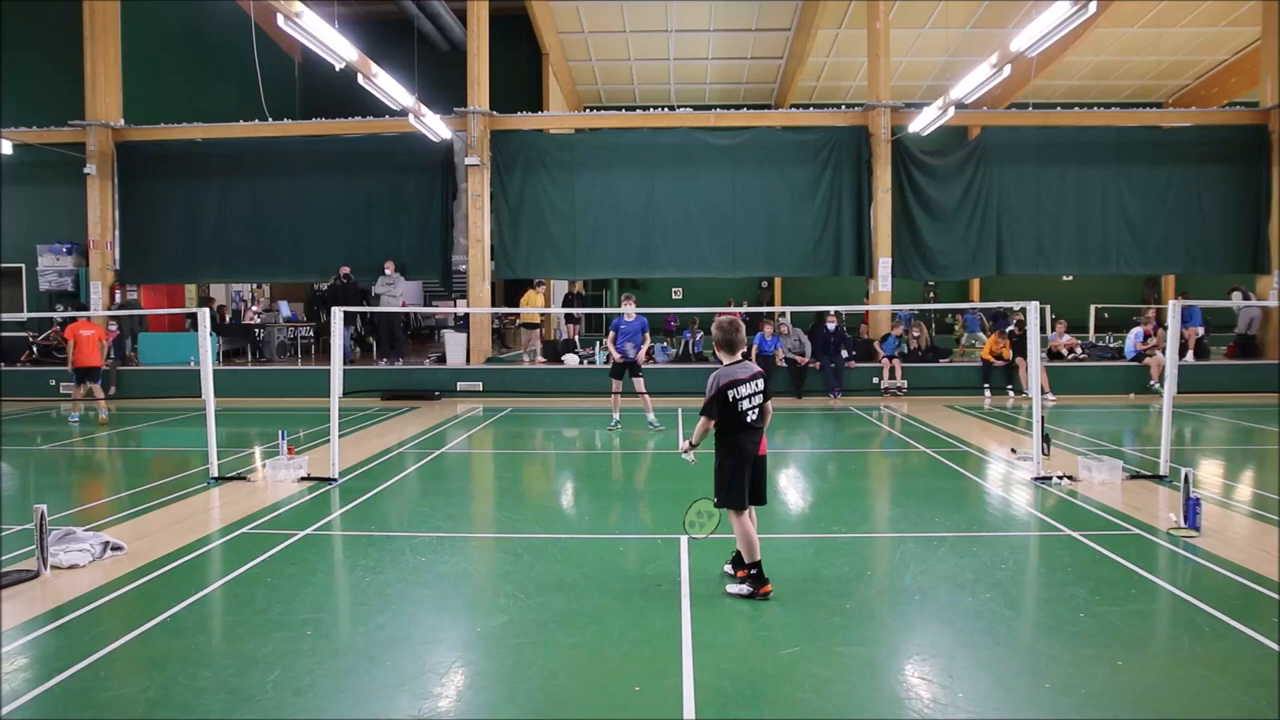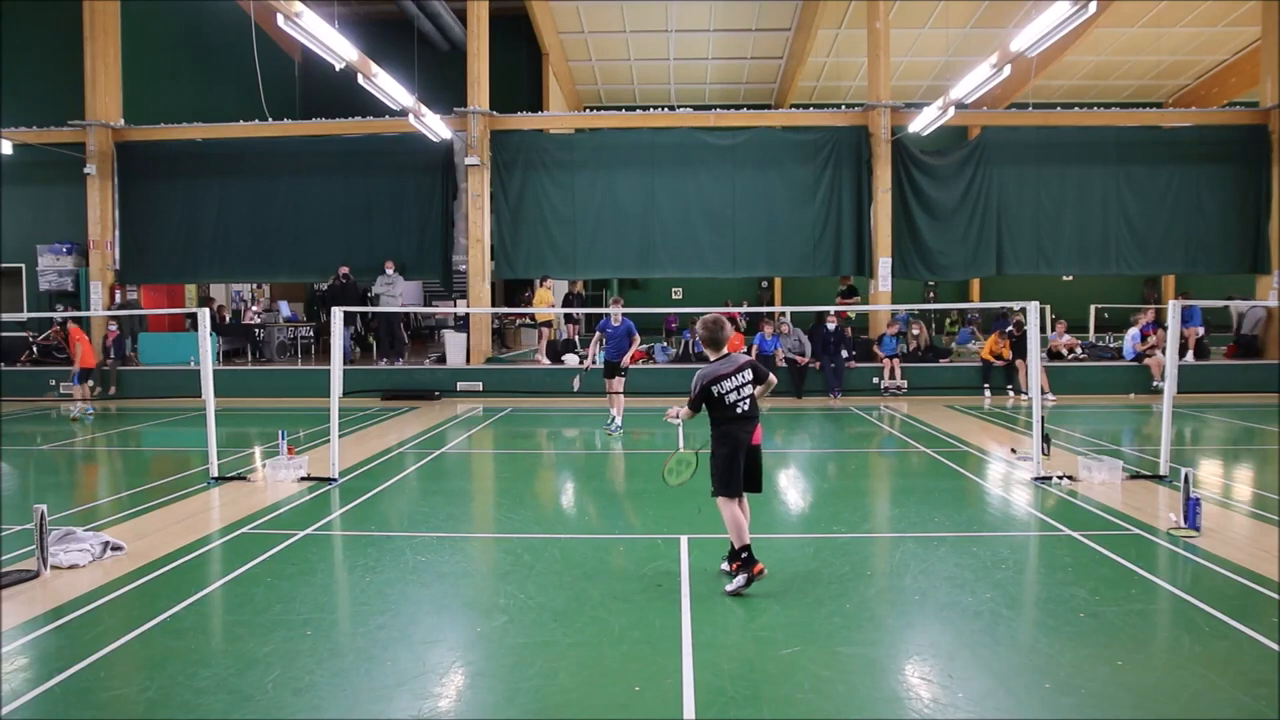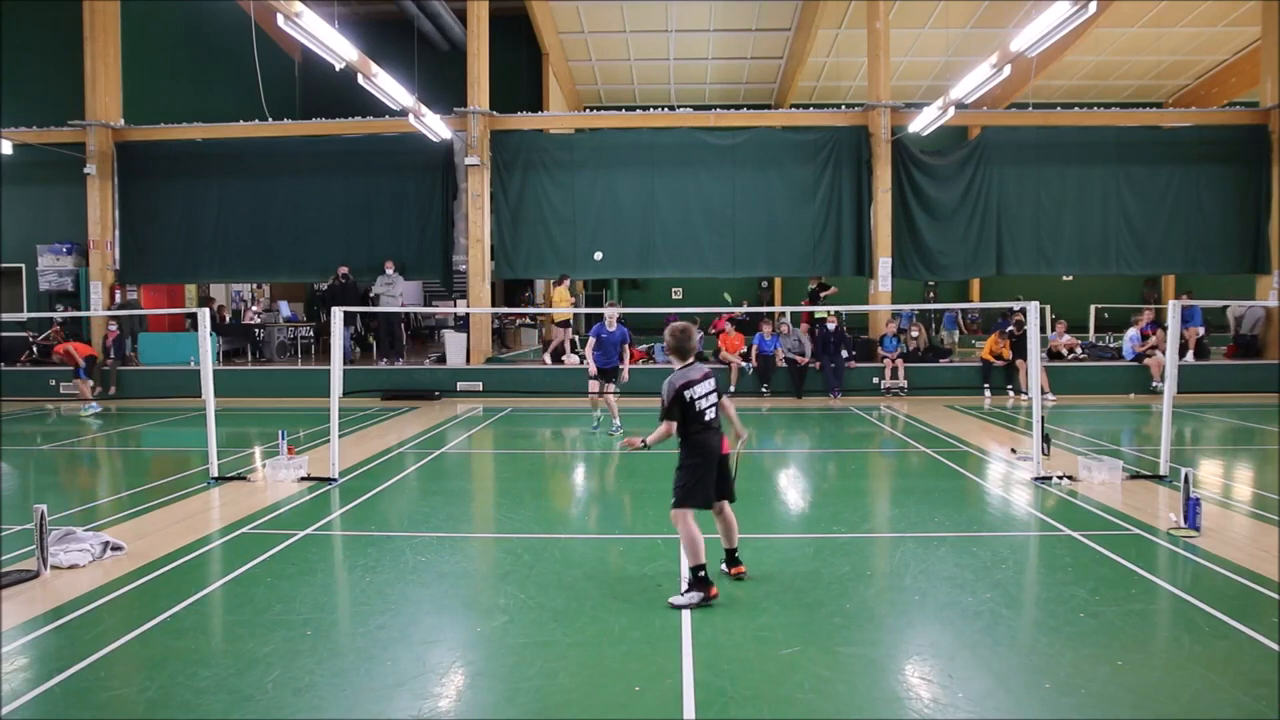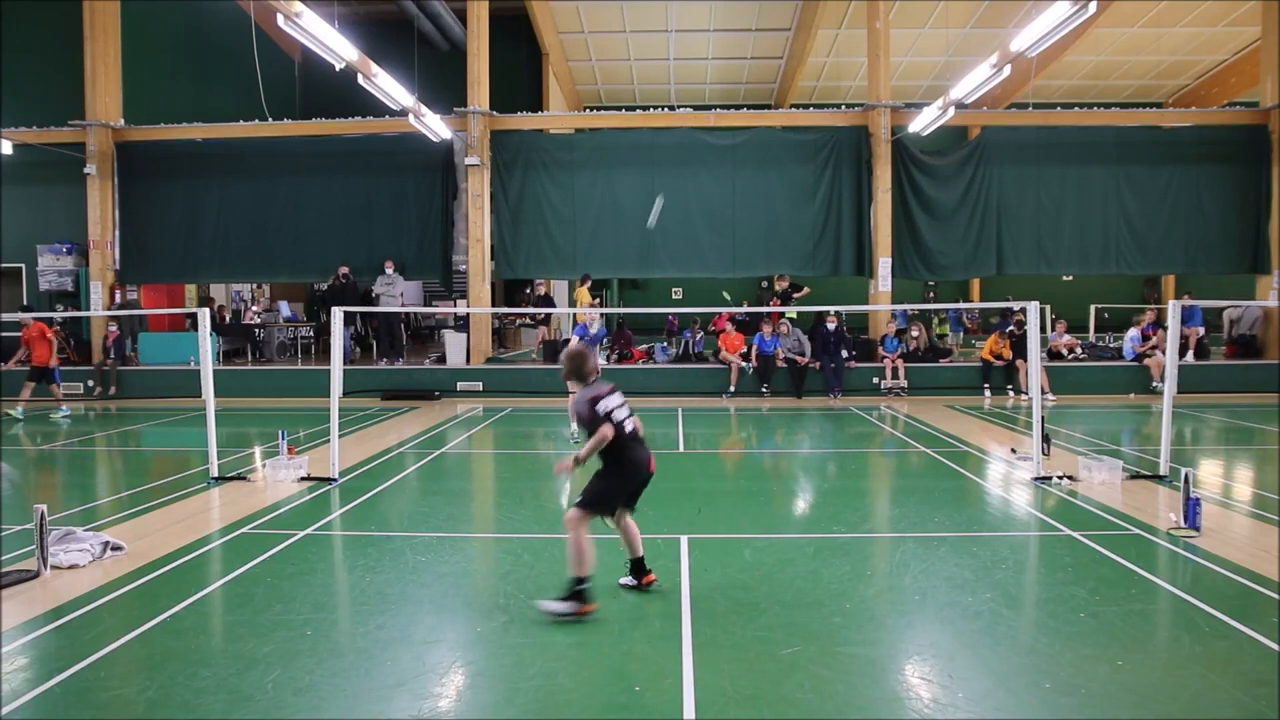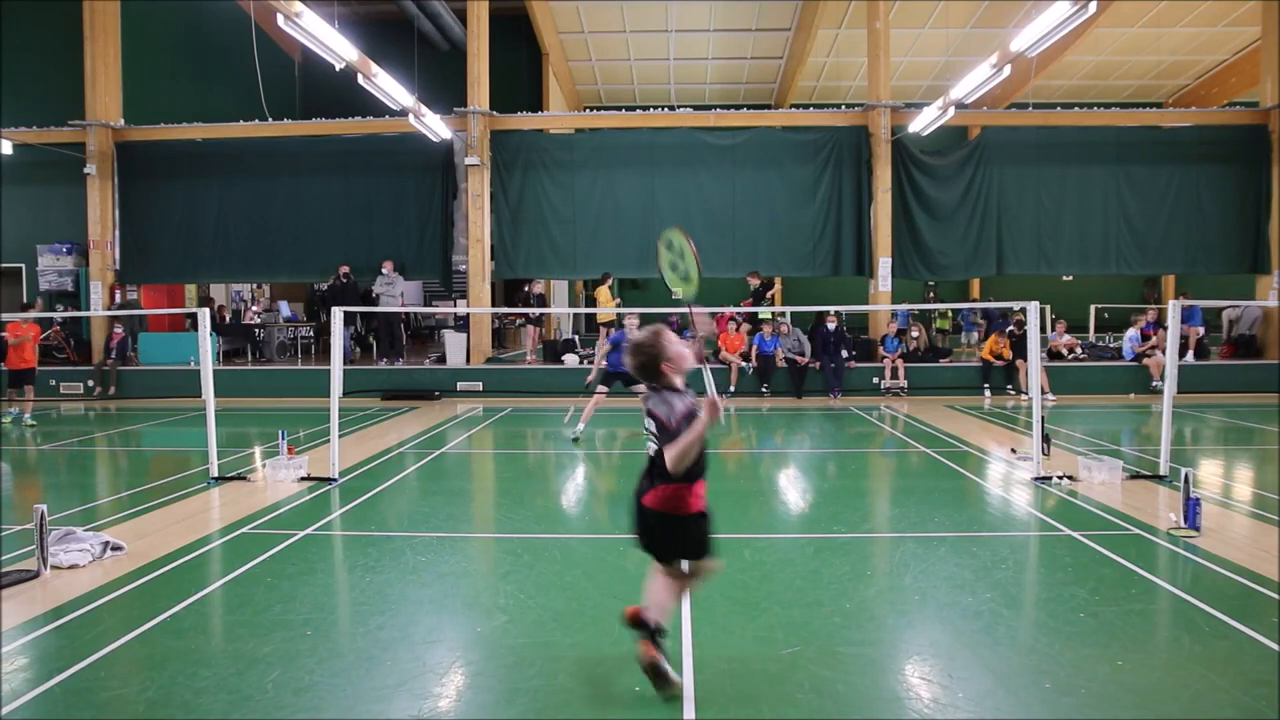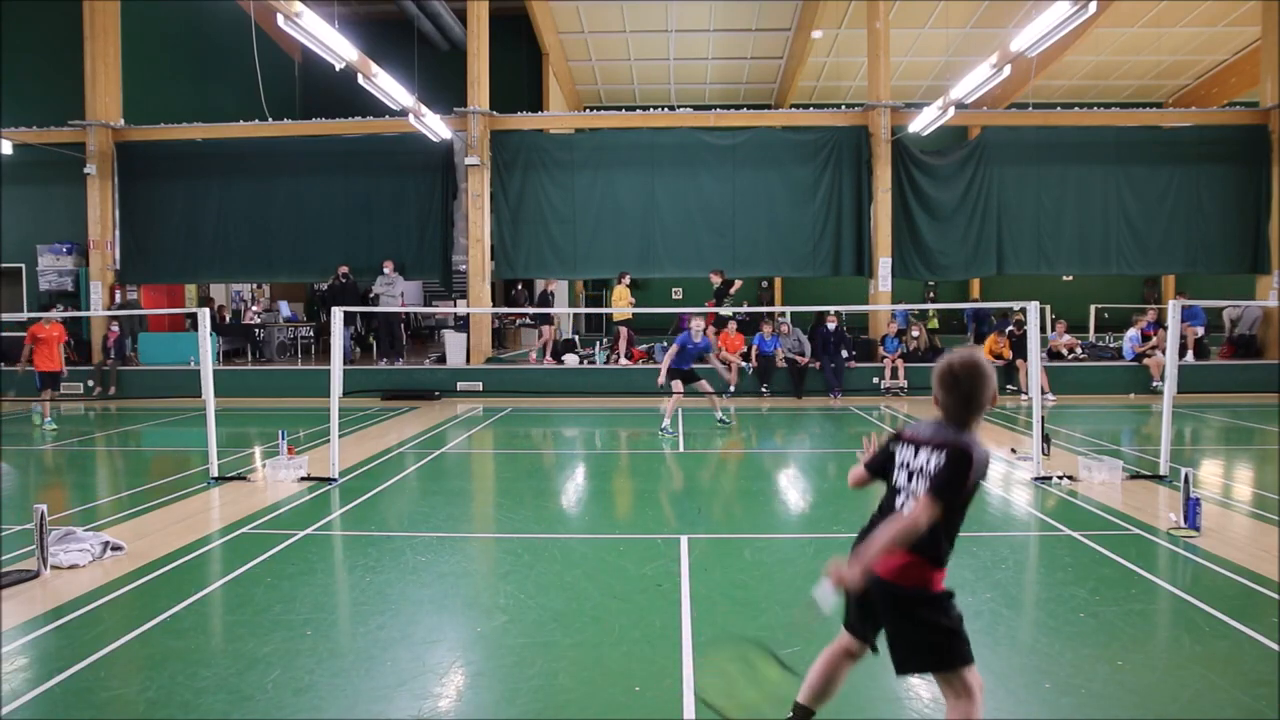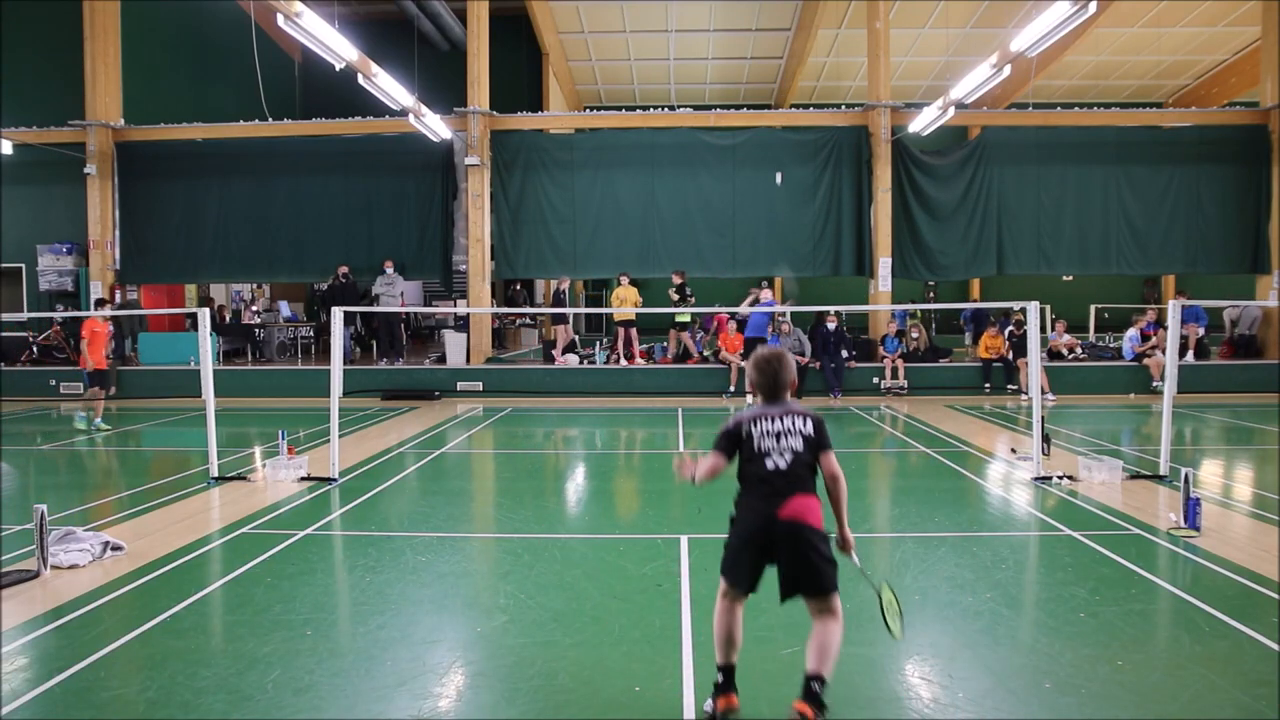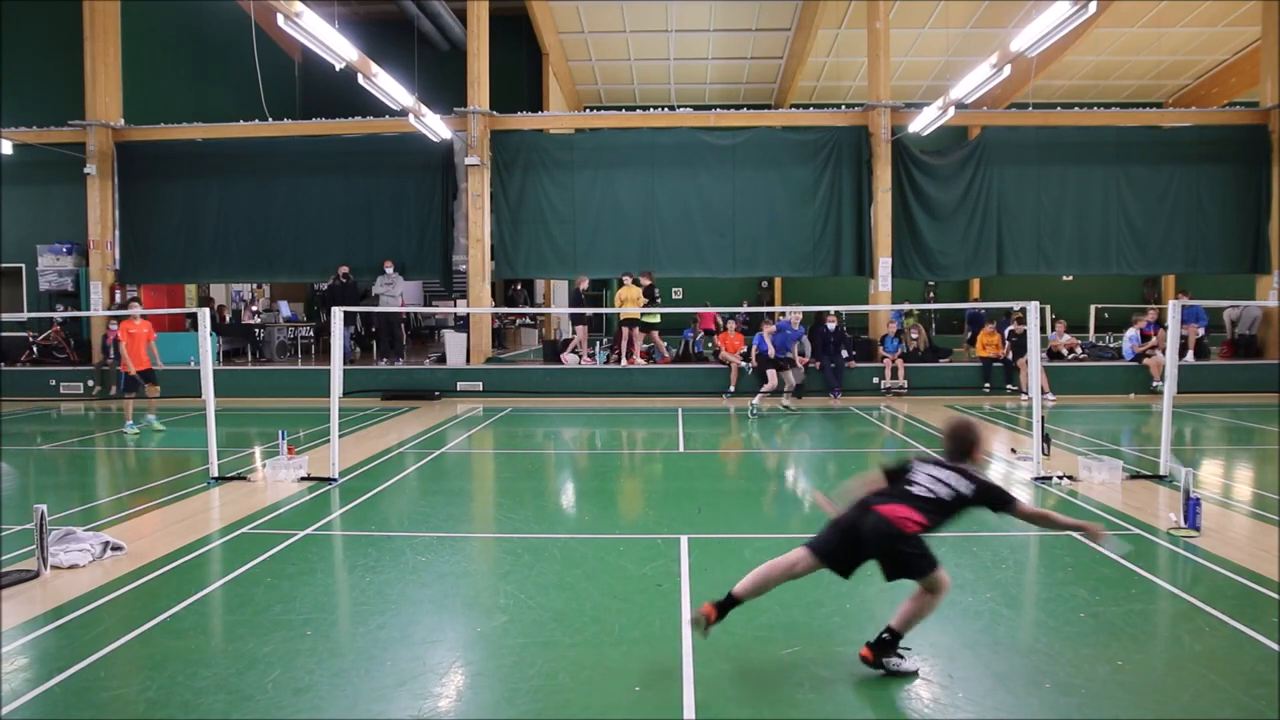
dt=0.7s
person 1, frame 1
left shoulder: (719, 378)
right shoulder: (757, 372)
left elbow: (707, 422)
right elbow: (767, 410)
left wrist: (691, 444)
left hip: (732, 451)
right hip: (757, 448)
left knee: (737, 513)
right knee: (747, 509)
left ankle: (757, 579)
right ankle: (741, 563)
person 1, frame 2
left shoulder: (704, 376)
right shoulder: (746, 362)
left elbow: (690, 412)
right elbow: (771, 381)
left wrist: (676, 413)
left hip: (727, 441)
right hip: (751, 436)
left knee: (726, 501)
right knee: (739, 497)
left ankle: (749, 562)
right ankle: (736, 556)
person 1, frame 3
left shoulder: (673, 384)
right shoulder: (706, 372)
left elbow: (669, 428)
right elbow: (724, 404)
left wrist: (643, 443)
right wrist: (739, 429)
left hip: (695, 453)
right hip: (718, 446)
left knee: (681, 515)
right knee: (721, 505)
left ankle: (701, 584)
right ankle: (733, 562)
person 1, frame 4
left shoulder: (583, 401)
right shoulder: (611, 390)
left elbow: (605, 434)
right elbow: (636, 425)
left wrist: (577, 460)
left hip: (621, 465)
right hip: (643, 461)
left knee: (575, 519)
right knee: (619, 514)
left ankle: (578, 596)
right ankle: (640, 572)
person 1, frame 5
left shoulder: (657, 392)
right shoulder: (680, 410)
right elbow: (675, 463)
right wrist: (705, 422)
left hip: (651, 497)
right hip: (675, 501)
left knee: (667, 569)
right knee: (701, 567)
left ankle: (650, 643)
right ankle: (647, 615)
person 1, frame 6
left shoulder: (907, 436)
right shoulder: (969, 457)
left elbow: (856, 478)
right elbow: (917, 516)
left wrist: (871, 460)
right wrist: (859, 564)
left hip: (865, 563)
right hip: (908, 581)
left knee: (847, 644)
right knee: (964, 689)
person 1, frame 7
left shoulder: (741, 423)
right shoulder: (811, 420)
left elbow: (710, 469)
right elbow: (833, 472)
left wrist: (693, 473)
right wrist: (843, 528)
left hip: (752, 518)
right hip: (800, 519)
left knee: (730, 596)
right knee: (828, 613)
person 1, frame 8
left shoulder: (923, 463)
right shoulder: (977, 484)
left elbow: (873, 480)
right elbow: (1029, 513)
left wrist: (839, 503)
right wrist: (1082, 526)
left hip: (865, 513)
right hip: (897, 526)
left knee: (797, 562)
right knee: (937, 585)
left ankle: (720, 607)
right ankle: (880, 648)
